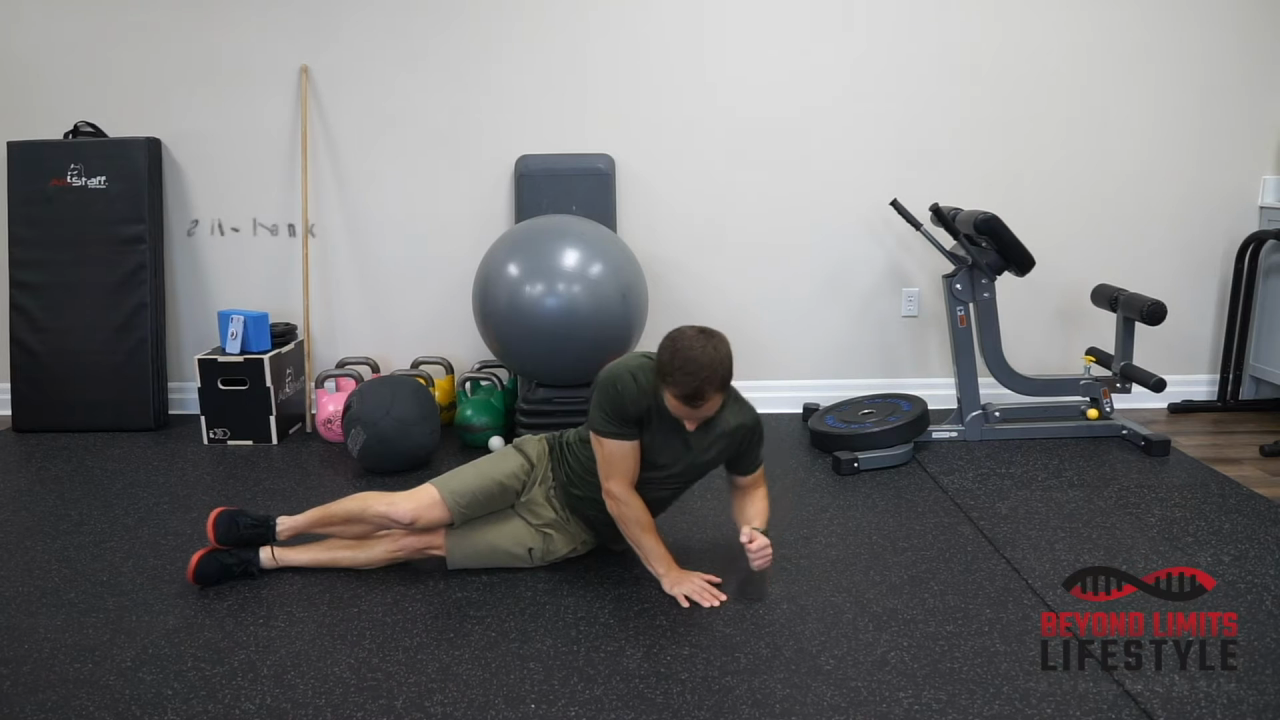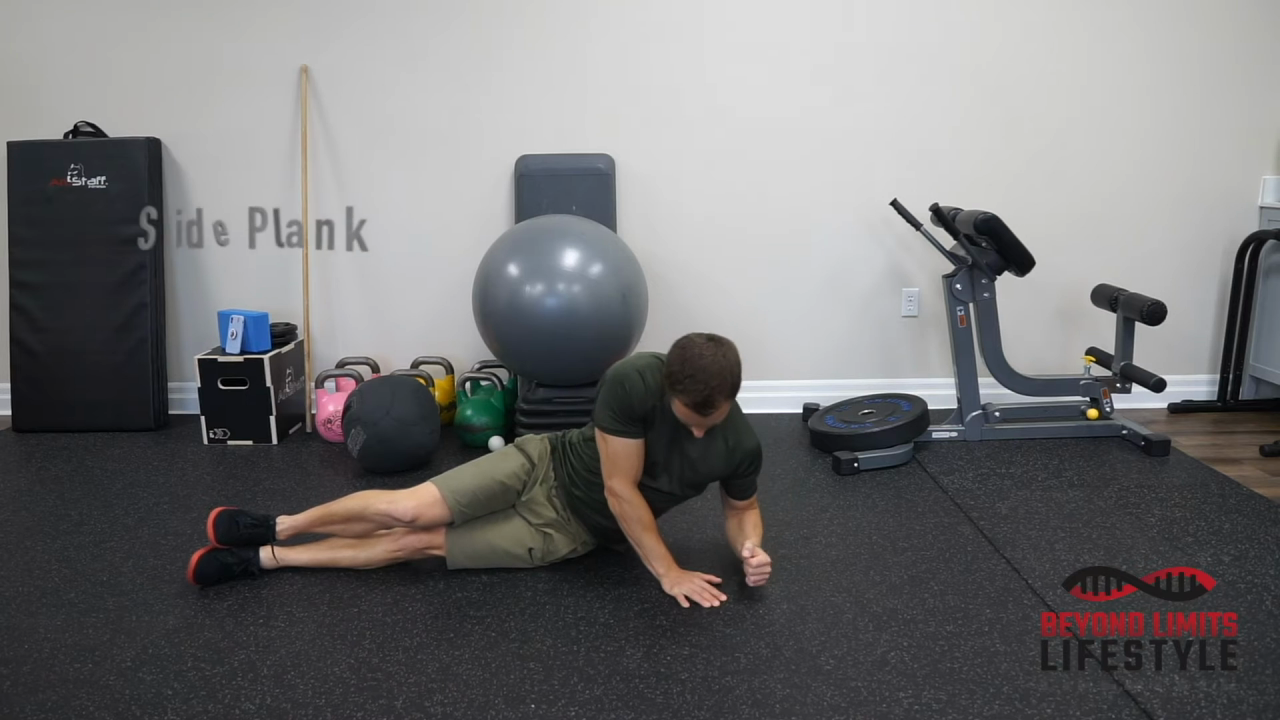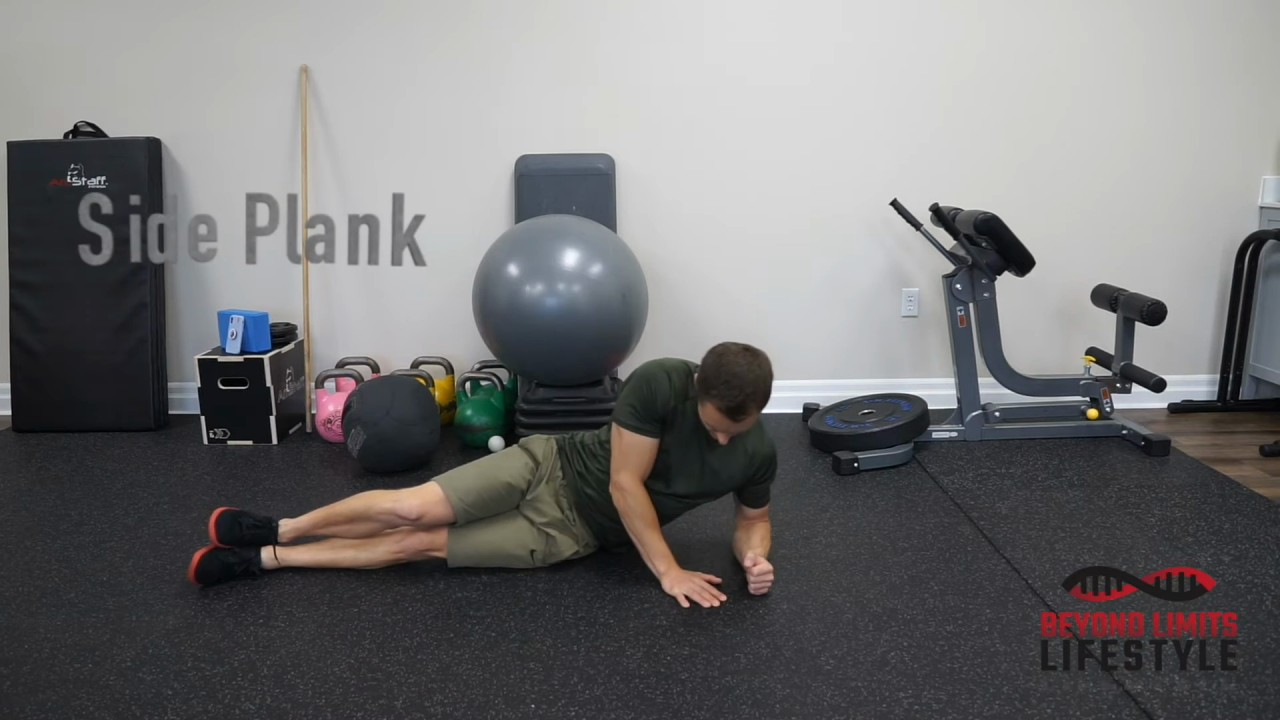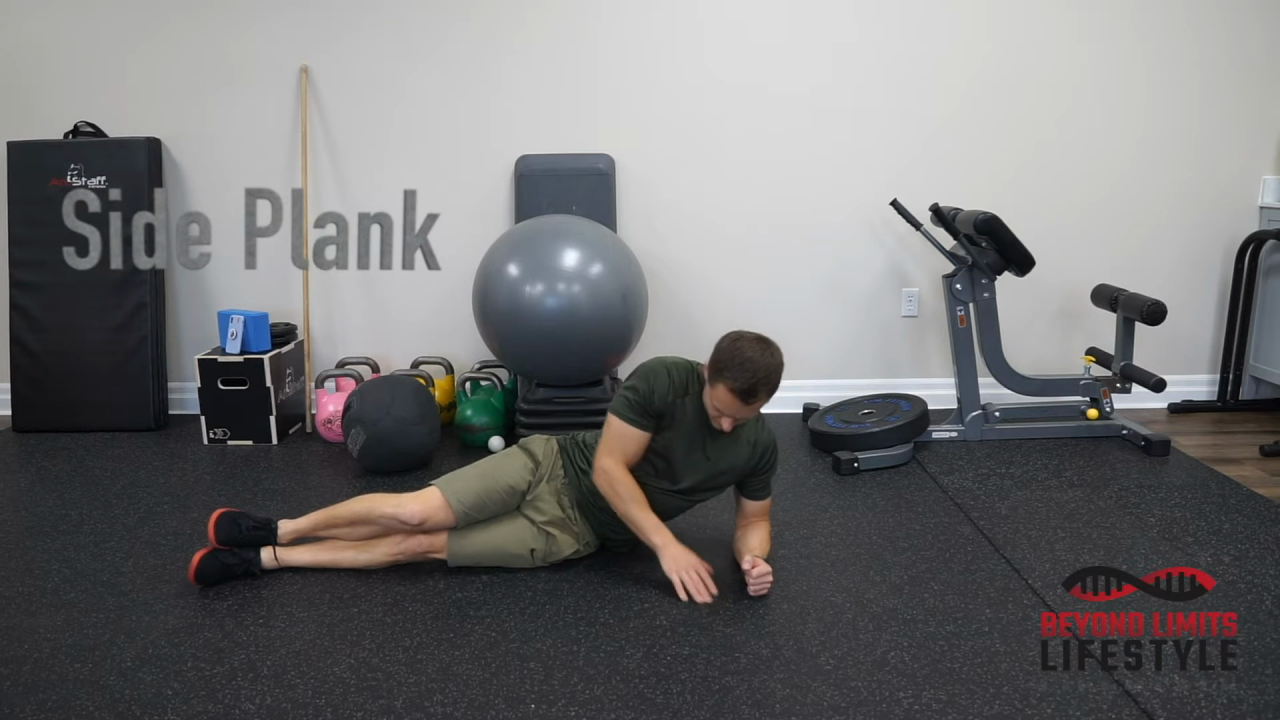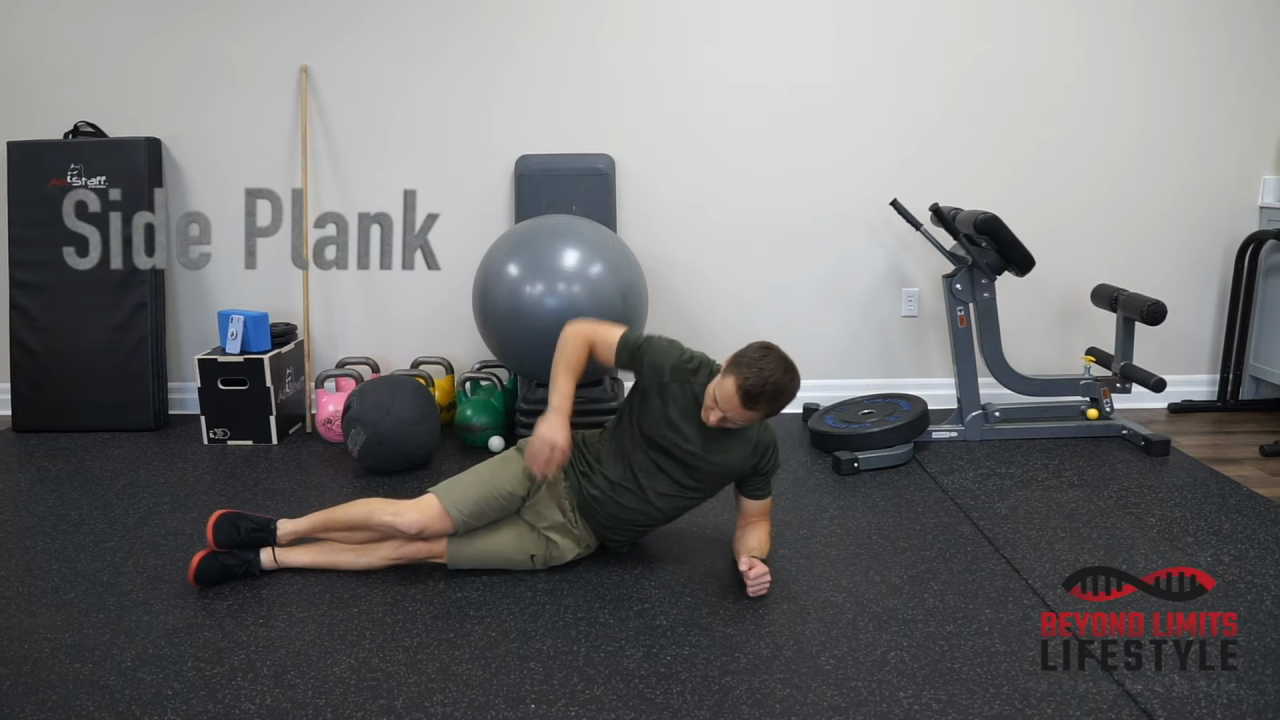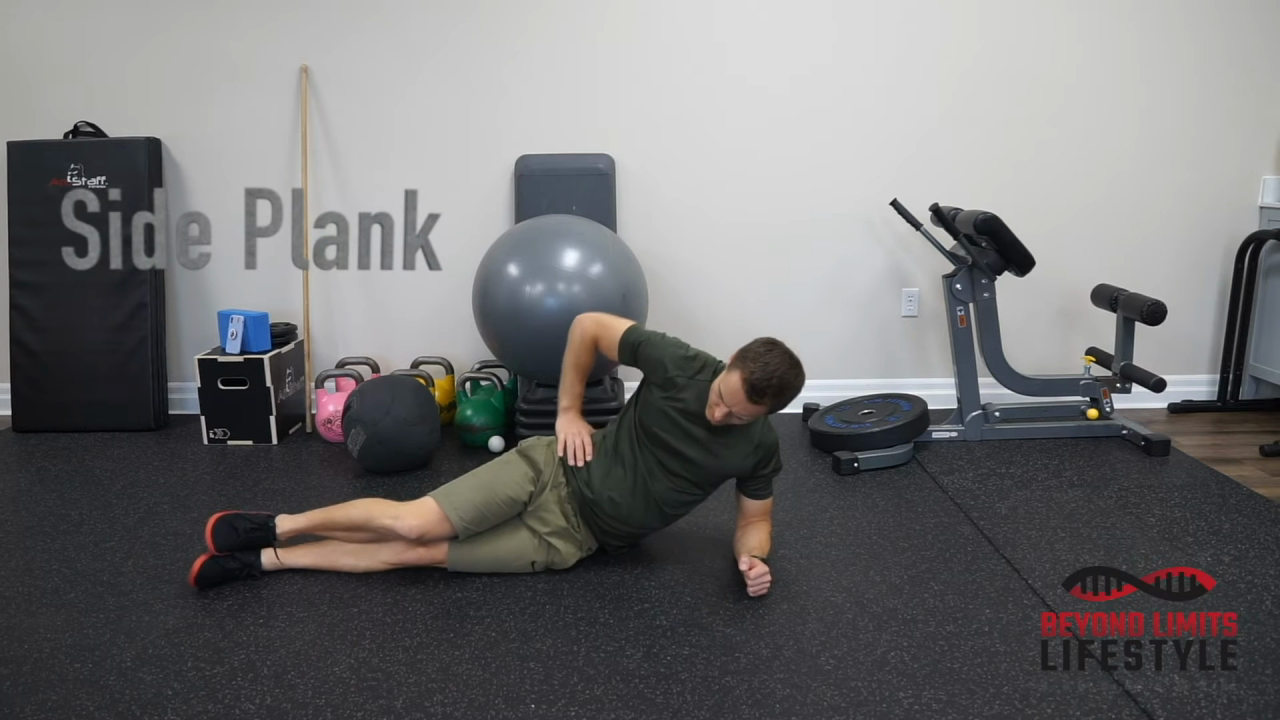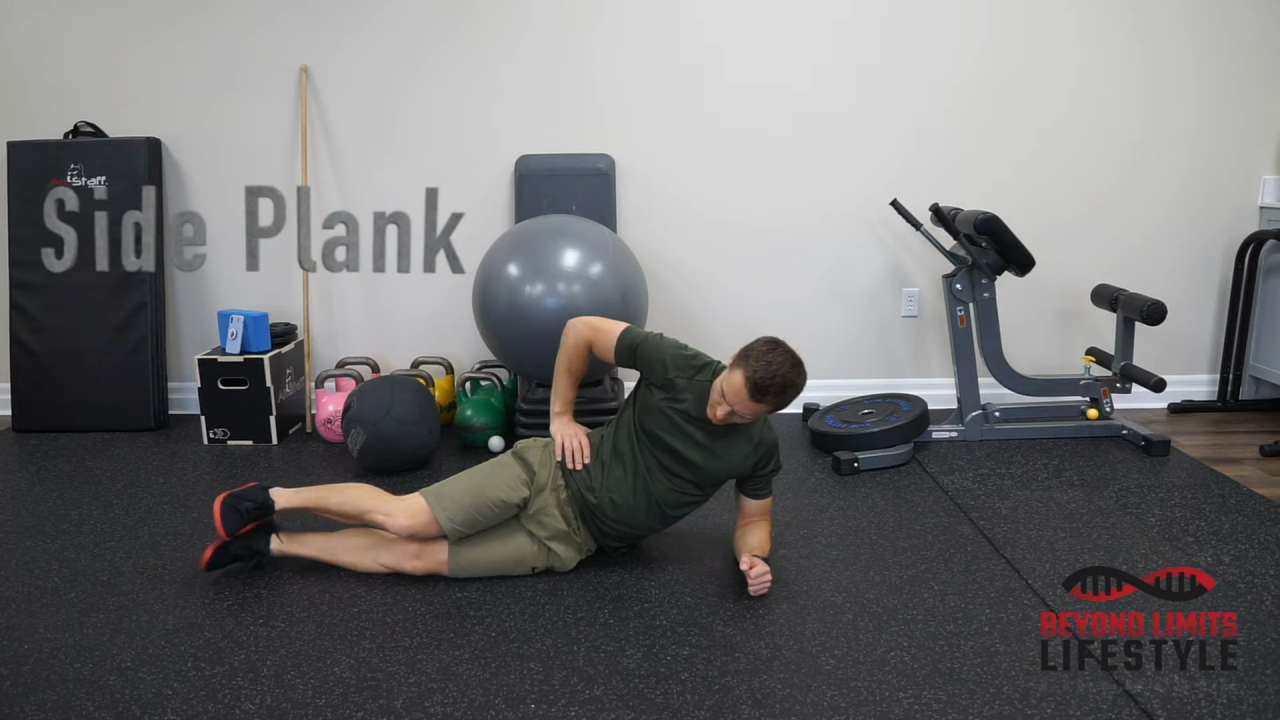
dt=0.4s
person 1, frame 1
left shoulder: (740, 424)
right shoulder: (624, 380)
left elbow: (750, 488)
right elbow: (617, 491)
left wrist: (755, 532)
right wrist: (669, 572)
left hip: (574, 529)
right hip: (543, 465)
left knee: (418, 544)
right knee: (409, 514)
left ankle: (265, 559)
right ankle: (278, 527)
person 1, frame 2
left shoulder: (740, 445)
right shoulder: (632, 380)
left elbow: (741, 510)
right elbow: (621, 489)
left wrist: (750, 549)
right wrist: (668, 572)
left hip: (572, 529)
right hip: (543, 465)
left knee: (415, 543)
right knee: (408, 511)
left ankle: (264, 558)
right ankle: (278, 526)
person 1, frame 3
left shoulder: (757, 454)
right shoulder: (660, 382)
left elbow: (752, 519)
right elbow: (626, 484)
left wrist: (755, 558)
right wrist: (668, 571)
left hip: (572, 531)
right hip: (550, 466)
left knee: (419, 543)
right knee: (413, 509)
left ankle: (265, 559)
right ankle: (281, 528)
person 1, frame 4
left shoulder: (758, 446)
right shoulder: (662, 379)
left elbow: (753, 518)
right elbow: (608, 468)
left wrist: (754, 559)
right wrist: (667, 546)
left hip: (573, 533)
right hip: (552, 467)
left knee: (420, 547)
right knee: (416, 515)
left ankle: (264, 560)
right ankle: (281, 529)
person 1, frame 5
left shoulder: (757, 449)
right shoulder: (673, 365)
left elbow: (753, 521)
right elbow: (581, 332)
left wrist: (752, 560)
right wrist: (556, 414)
left hip: (574, 535)
right hip: (554, 471)
left knee: (417, 551)
right knee: (414, 520)
left ankle: (264, 560)
right ankle: (279, 530)
person 1, frame 6
left shoulder: (758, 448)
right shoulder: (680, 366)
left elbow: (754, 520)
right elbow: (589, 326)
left wrist: (752, 559)
right wrist: (569, 411)
left hip: (571, 538)
right hip: (552, 474)
left knee: (417, 554)
right knee: (415, 523)
left ankle: (264, 562)
right ankle: (278, 526)
person 1, frame 7
left shoulder: (758, 447)
right shoulder: (677, 364)
left elbow: (753, 521)
right elbow: (580, 328)
left wrist: (753, 559)
right wrist: (561, 414)
left hip: (569, 540)
right hip: (549, 475)
left knee: (413, 559)
right knee: (404, 520)
left ankle: (270, 546)
right ankle: (278, 499)
